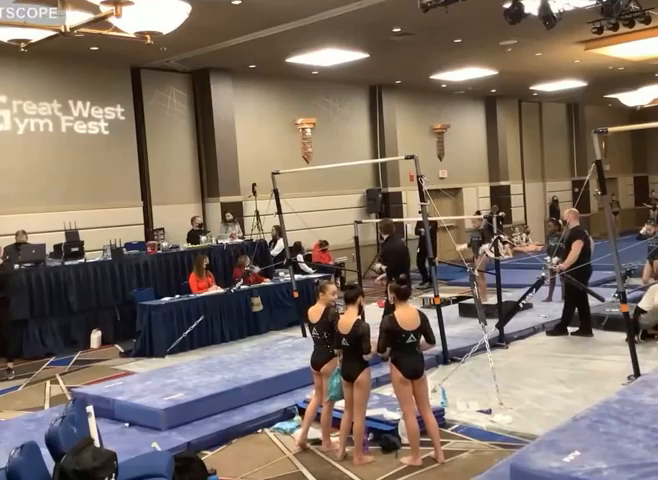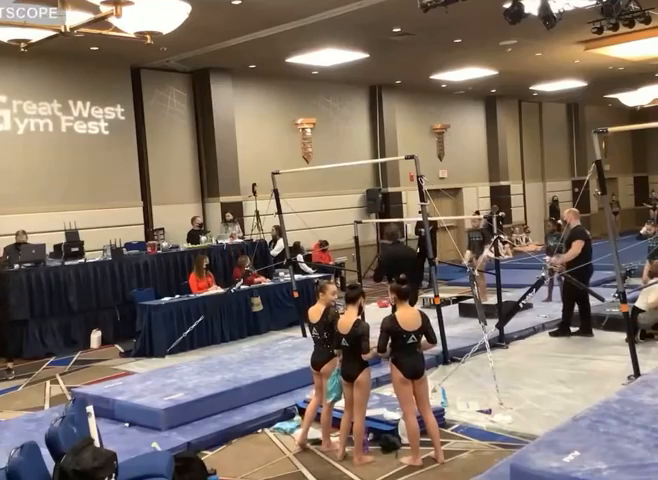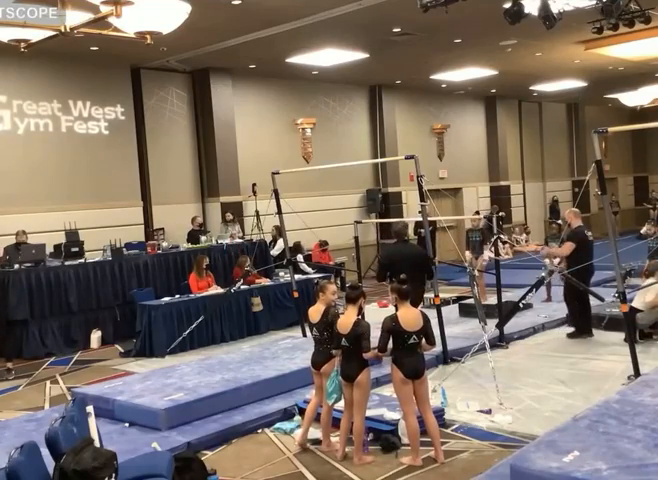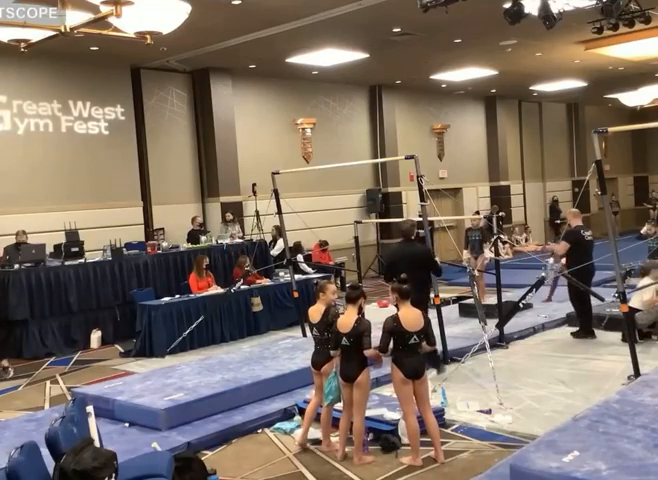
dt=0.2s
person 1, frame 1
left shoulder: (389, 320)
right shoulder: (420, 315)
left elbow: (381, 351)
right elbow: (431, 342)
left wrist: (392, 352)
left hip: (400, 367)
right hip: (418, 364)
left knee: (409, 413)
right knee: (426, 409)
left ankle: (415, 457)
right ankle: (439, 453)
person 1, frame 2
left shoulder: (390, 321)
right shoulder: (421, 315)
left elbow: (381, 350)
right elbow: (432, 342)
left wrist: (392, 352)
left hip: (401, 367)
right hip: (419, 364)
left knee: (409, 413)
right knee: (426, 409)
left ankle: (415, 457)
right ankle: (439, 453)
person 1, frame 3
left shoulder: (391, 321)
right shoulder: (422, 316)
left elbow: (382, 350)
right elbow: (431, 344)
left wrist: (393, 351)
left hip: (401, 367)
right hip: (419, 364)
left knee: (409, 413)
right knee: (426, 409)
left ankle: (415, 457)
right ankle: (439, 452)
person 1, frame 4
left shoulder: (392, 321)
right shoulder: (423, 316)
left elbow: (383, 350)
right elbow: (432, 345)
left wrist: (394, 352)
left hip: (401, 367)
right hip: (419, 364)
left knee: (409, 413)
right knee: (426, 409)
left ankle: (415, 457)
right ankle: (439, 453)
person 2, frame 1
left shoulder: (339, 322)
right shoulder: (362, 325)
left elbow: (337, 350)
right elbow: (367, 355)
left hip: (345, 370)
right hip: (360, 371)
left knee: (348, 411)
right knee: (359, 414)
left ankle: (341, 450)
right ankle: (358, 456)
person 2, frame 2
left shoulder: (339, 322)
right shoulder: (362, 326)
left elbow: (337, 350)
right elbow: (365, 355)
right wrist: (377, 351)
left hip: (345, 370)
right hip: (360, 371)
left knee: (348, 411)
right knee: (359, 414)
left ankle: (341, 450)
right ankle: (358, 456)
person 2, frame 3
left shoulder: (338, 322)
right shoulder: (362, 325)
left elbow: (336, 350)
right elbow: (366, 354)
right wrist: (378, 352)
left hip: (344, 370)
right hip: (359, 371)
left knee: (347, 411)
right knee: (359, 414)
left ankle: (341, 450)
right ankle: (358, 456)
person 2, frame 4
left shoulder: (337, 322)
right shoulder: (363, 323)
left elbow: (333, 351)
right elbow: (367, 352)
right wrist: (378, 354)
left hip: (343, 370)
right hip: (359, 371)
left knee: (346, 411)
right knee: (358, 414)
left ankle: (341, 450)
right ankle: (358, 456)
person 3, frame 1
left shoulder: (310, 311)
right shoulder: (331, 312)
left elbow: (318, 333)
left hip: (315, 358)
right hip: (329, 360)
left knee: (317, 396)
right knee: (328, 402)
left ankle: (302, 433)
right ankle: (326, 443)
person 3, frame 2
left shoulder: (310, 311)
right shoulder: (331, 312)
left elbow: (318, 333)
left hip: (315, 358)
right hip: (329, 360)
left knee: (317, 397)
right knee: (328, 402)
left ankle: (302, 433)
right ankle: (326, 443)
person 3, frame 3
left shoulder: (310, 311)
right shoulder: (331, 312)
left elbow: (318, 333)
left hip: (315, 358)
right hip: (329, 360)
left knee: (317, 397)
right knee: (328, 402)
left ankle: (302, 433)
right ankle: (326, 443)
person 3, frame 4
left shoulder: (311, 311)
right shoulder: (331, 312)
left elbow: (319, 333)
left hip: (316, 357)
right hip: (329, 360)
left knee: (317, 396)
right knee: (328, 402)
left ankle: (302, 433)
right ankle: (326, 443)
person 4, frame 1
left shoulder: (576, 232)
right shoulder: (579, 231)
left elbow: (575, 252)
left wrist: (564, 265)
right wrist: (564, 264)
left hip: (577, 271)
right hip: (581, 270)
left knee: (570, 299)
right knee: (581, 299)
left ankle: (562, 327)
right ankle: (585, 329)
person 4, frame 2
left shoulder: (577, 232)
right shoulder: (580, 230)
left elbow: (575, 251)
left wrist: (560, 260)
right wrist: (562, 260)
left hip: (577, 271)
right hip: (583, 270)
left knee: (568, 298)
right knee: (582, 299)
left ankle: (564, 328)
right ankle: (586, 328)
person 4, frame 3
left shoulder: (575, 233)
right shoulder: (586, 232)
left elbow: (565, 252)
left wrist: (550, 251)
right wrist: (556, 251)
left hip: (577, 272)
right hip: (586, 269)
left knee: (571, 299)
right knee: (583, 299)
left ankle: (580, 329)
right ankle: (586, 329)
person 4, frame 4
left shoulder: (572, 232)
right shoulder: (587, 232)
left elbow: (560, 251)
left wrist: (552, 247)
right wrist: (559, 248)
left hip: (577, 272)
right hip: (588, 269)
left knee: (577, 300)
right knee: (584, 299)
left ankle: (587, 330)
right ankle: (586, 329)
